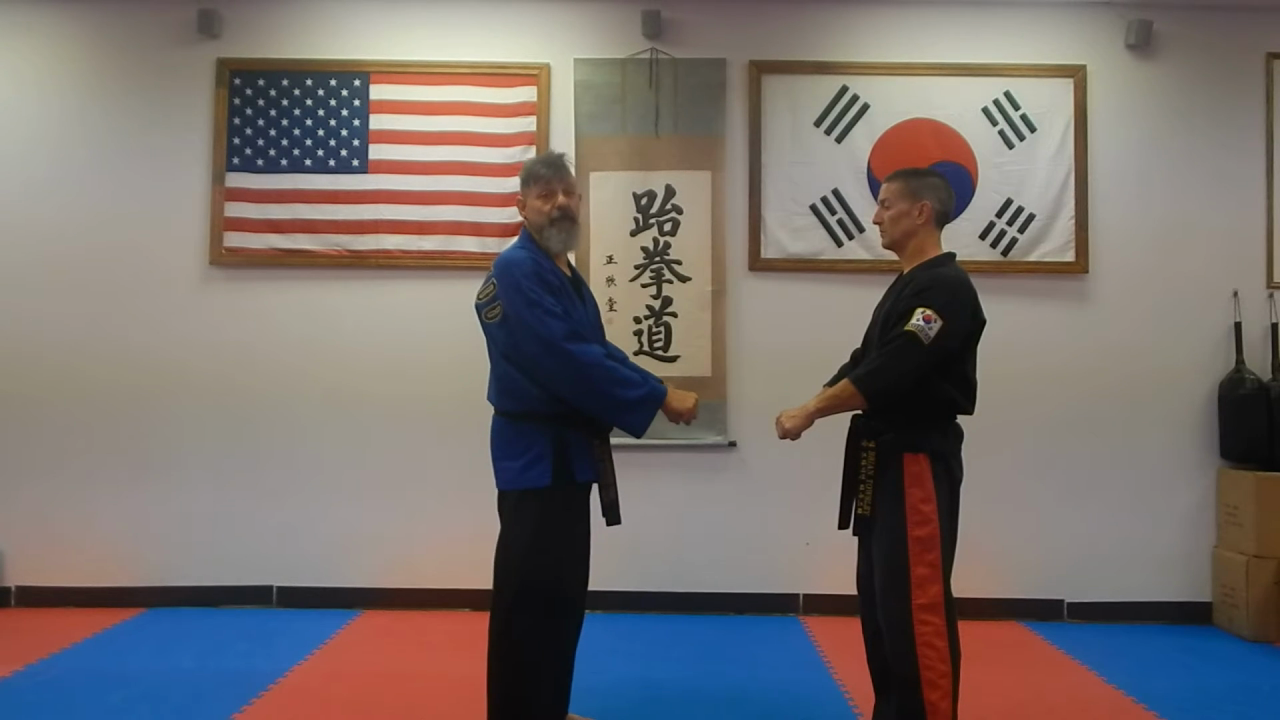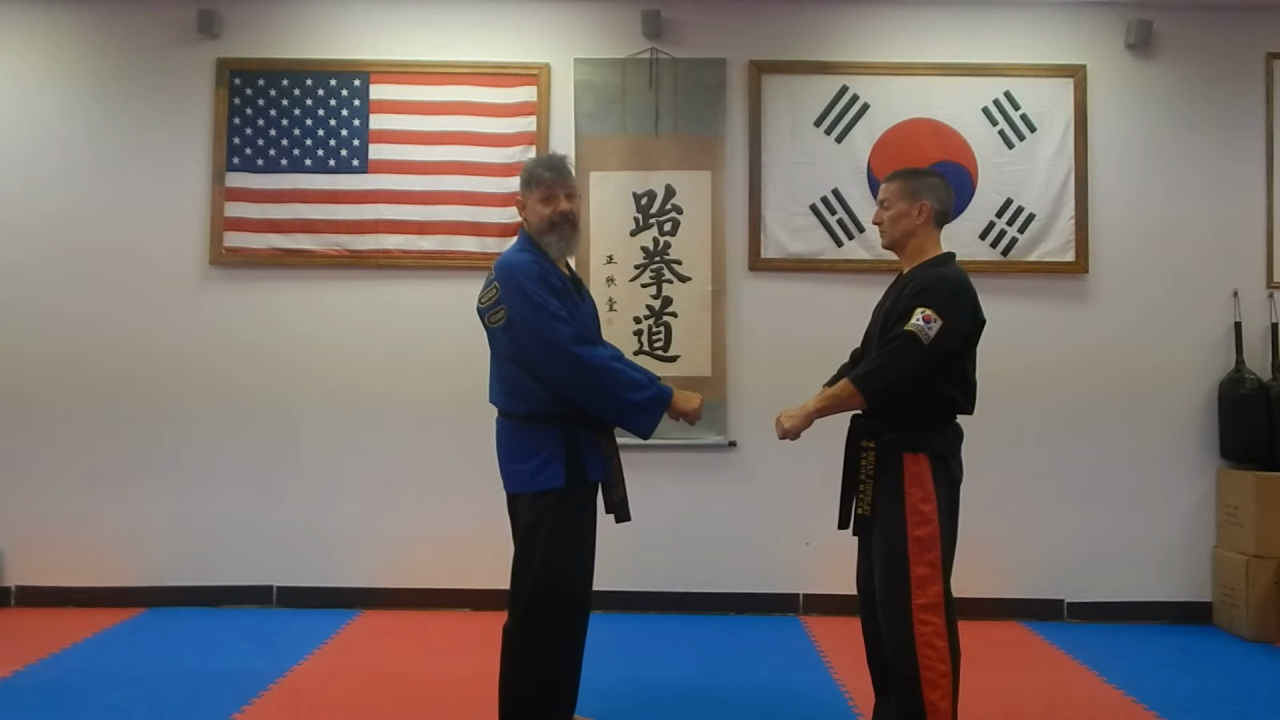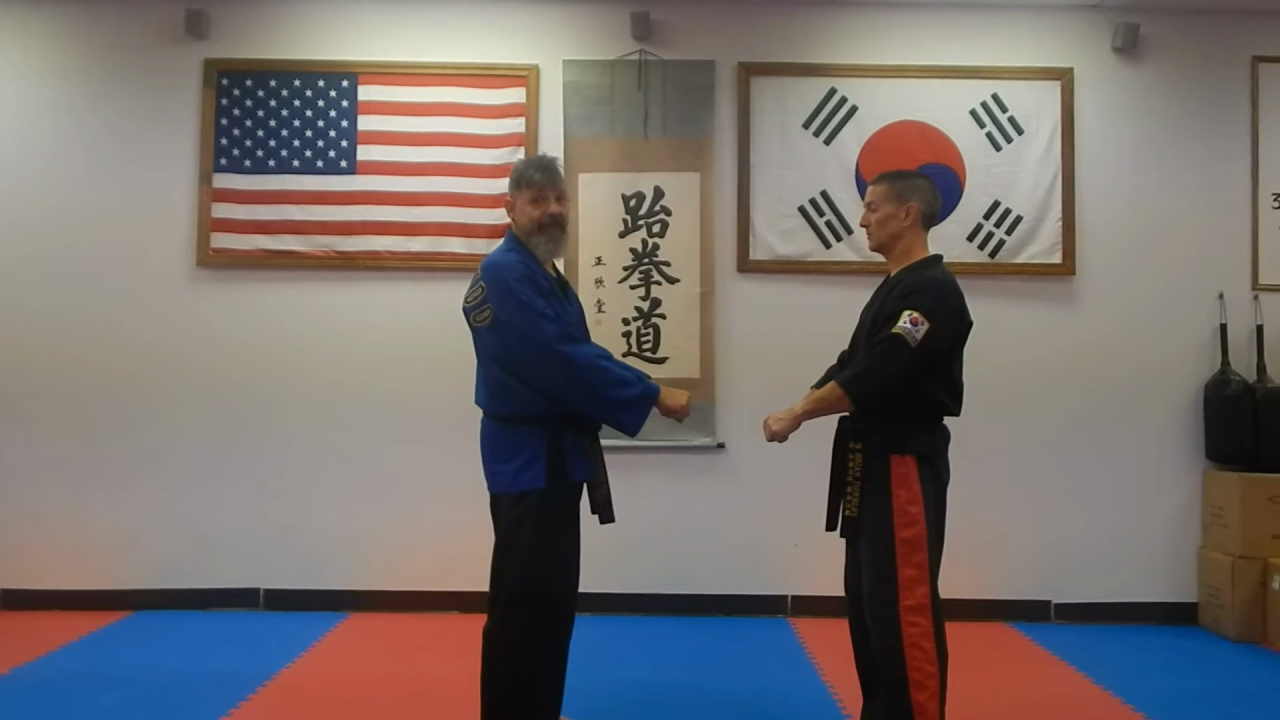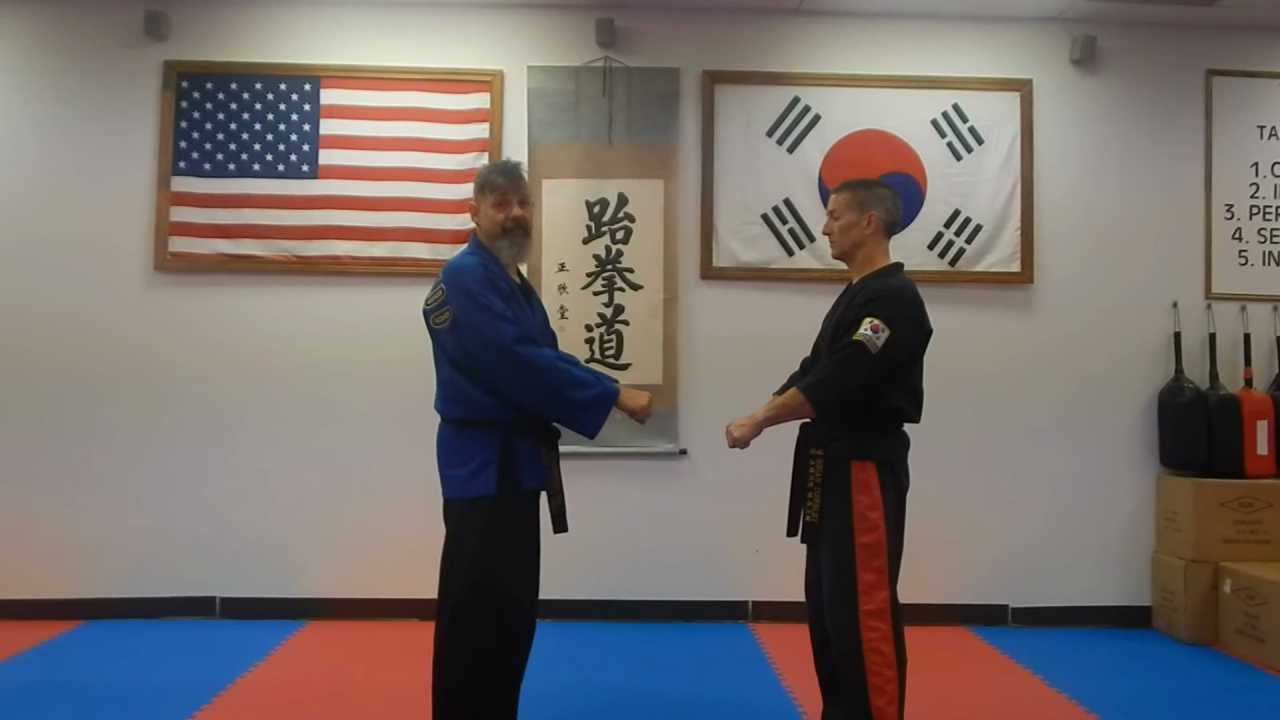
dt=0.5s
person 1, frame 1
left shoulder: (563, 273)
right shoulder: (517, 271)
left elbow: (597, 351)
right elbow: (569, 361)
left wrist: (655, 388)
right wrist: (658, 398)
left hip: (565, 449)
right hip: (537, 453)
left knee: (562, 592)
right knee: (530, 596)
person 1, frame 2
left shoulder: (559, 272)
right shoulder: (519, 273)
left elbow: (594, 352)
right elbow: (576, 362)
left wrist: (656, 388)
right wrist: (663, 398)
left hip: (567, 449)
right hip: (544, 452)
left knee: (567, 590)
right knee: (545, 595)
person 1, frame 3
left shoulder: (546, 274)
right shoulder: (504, 274)
left elbow: (582, 352)
right elbow: (563, 361)
left wrist: (647, 388)
right wrist: (652, 395)
left hip: (554, 451)
right hip: (527, 455)
left knee: (553, 594)
right knee: (525, 598)
person 1, frame 4
left shoulder: (513, 281)
right shoulder: (466, 278)
left elbow: (546, 356)
right elbow: (521, 362)
left wrist: (610, 390)
right wrist: (612, 395)
left hip: (516, 456)
right hip: (483, 462)
left knee: (513, 603)
right knee: (476, 605)
person 2, frame 1
left shoulder: (945, 289)
right shoulder: (906, 286)
left elbow: (887, 375)
right elbow: (864, 365)
left wrist: (808, 413)
right wrist: (809, 410)
left hip: (919, 463)
right hip: (886, 459)
left knee: (916, 602)
right knee: (880, 596)
person 2, frame 2
left shoulder: (945, 289)
right shoulder: (906, 286)
left elbow: (886, 375)
right elbow: (864, 365)
left wrist: (809, 413)
right wrist: (810, 409)
left hip: (918, 462)
right hip: (886, 458)
left knee: (916, 602)
right knee: (880, 595)
person 2, frame 3
left shoulder: (932, 291)
right shoulder: (893, 288)
left elbow: (873, 377)
right elbow: (851, 367)
left wrist: (796, 415)
right wrist: (797, 412)
left hip: (906, 464)
right hip: (873, 460)
left knee: (903, 603)
right knee: (868, 597)
person 2, frame 4
left shoulder: (893, 299)
right shoulder: (856, 297)
left elbow: (835, 384)
right elbow: (813, 374)
left wrist: (758, 421)
right wrist: (760, 418)
left hip: (866, 471)
right hip: (834, 466)
left knee: (863, 607)
right knee: (829, 602)
